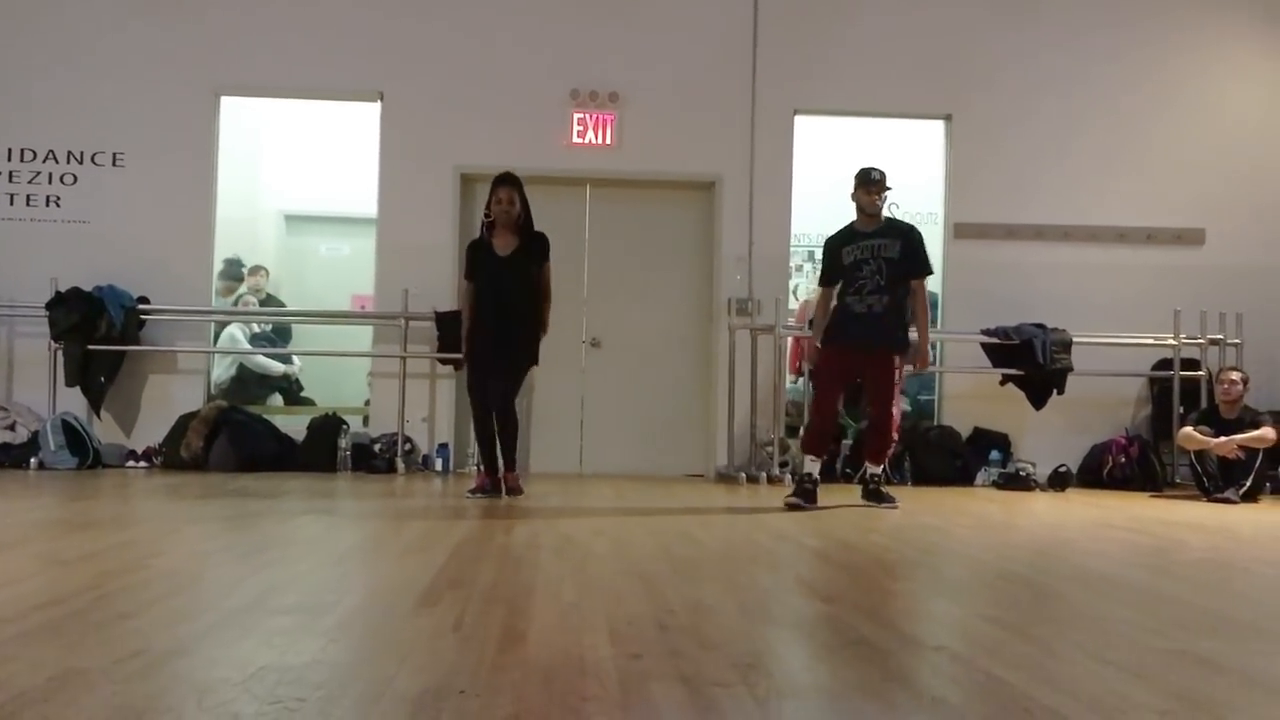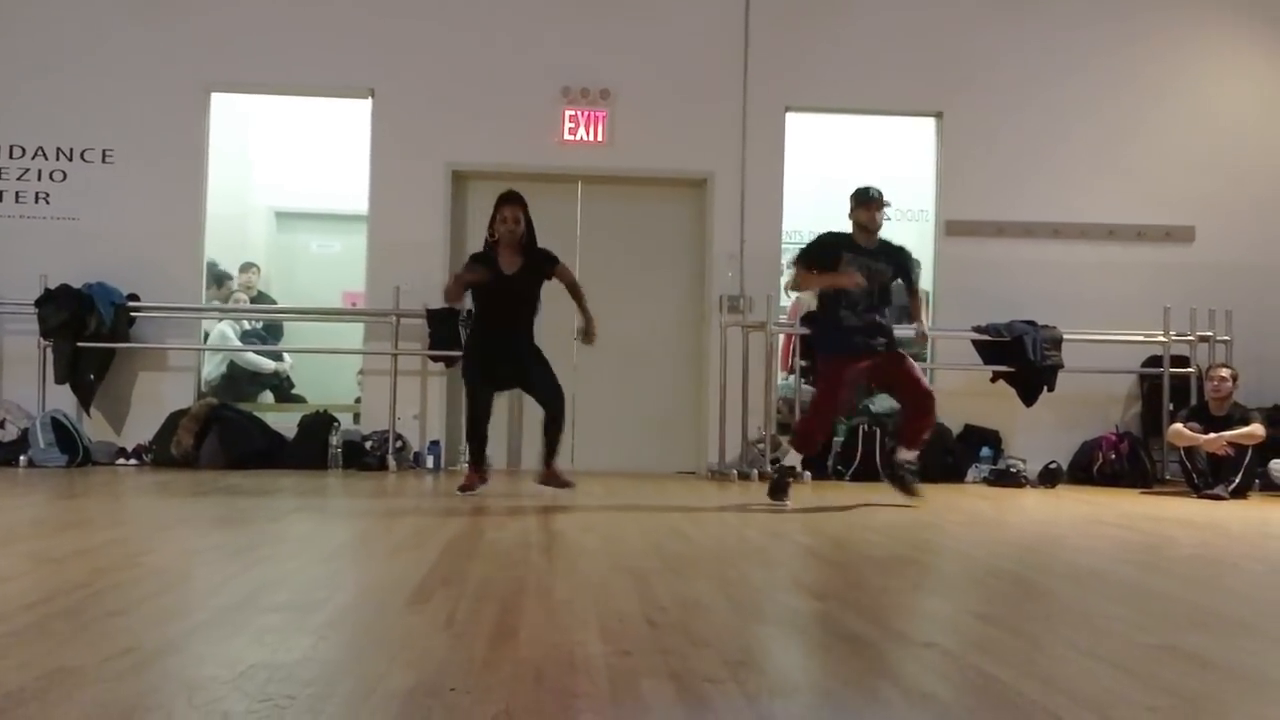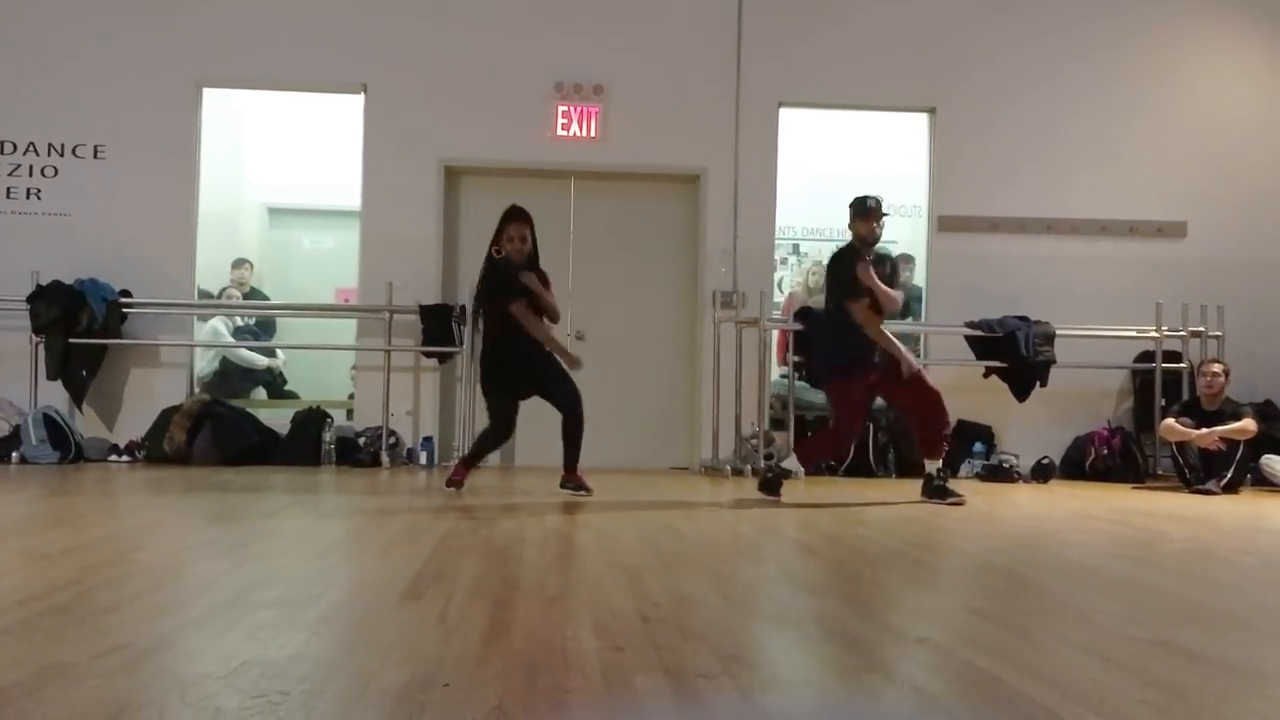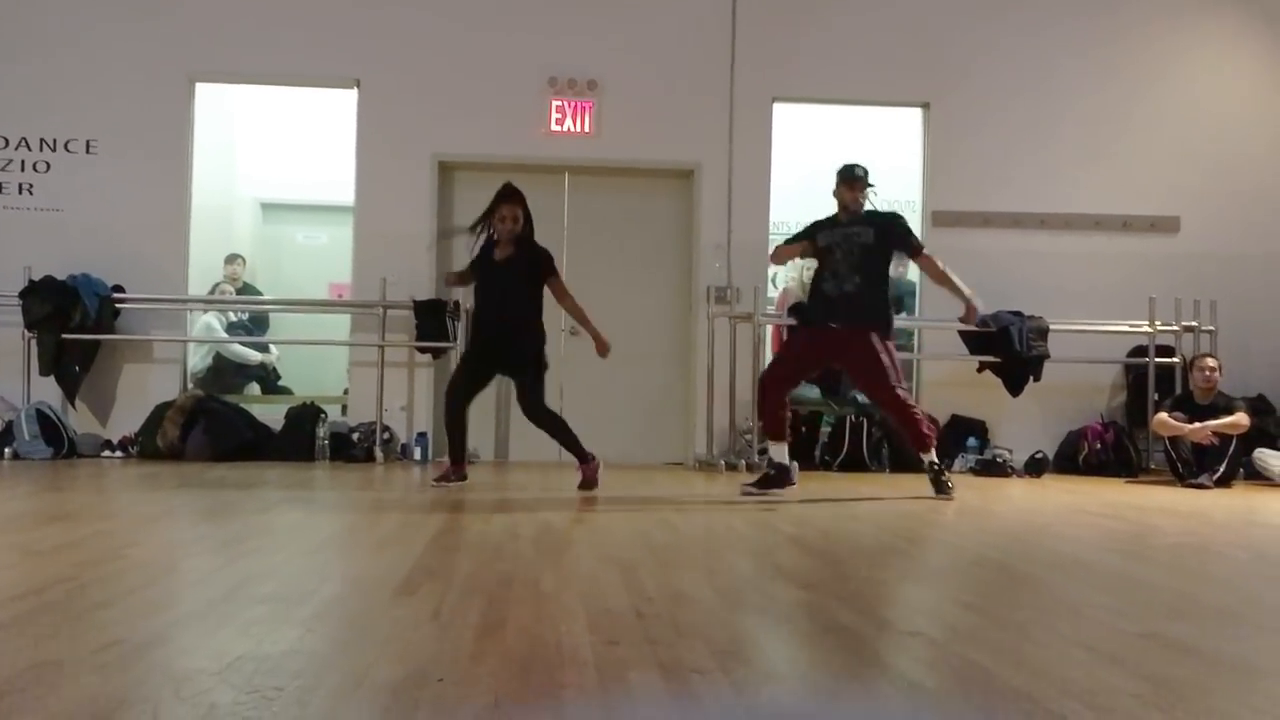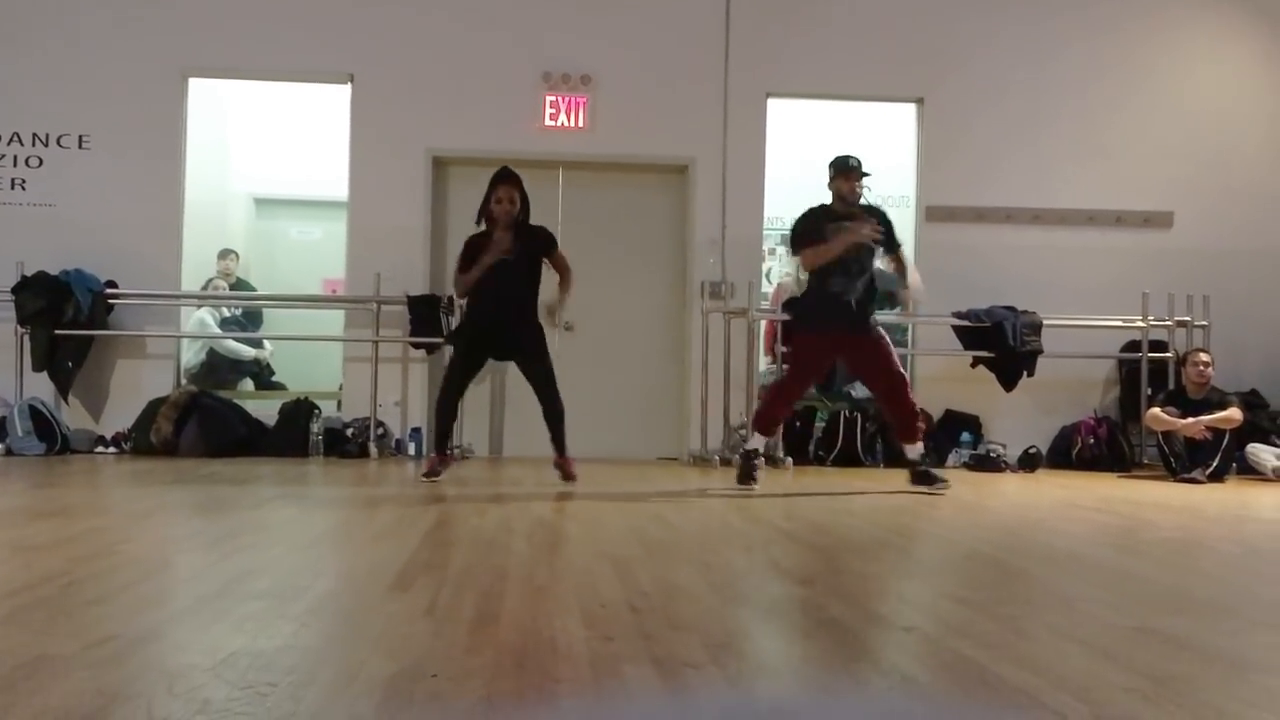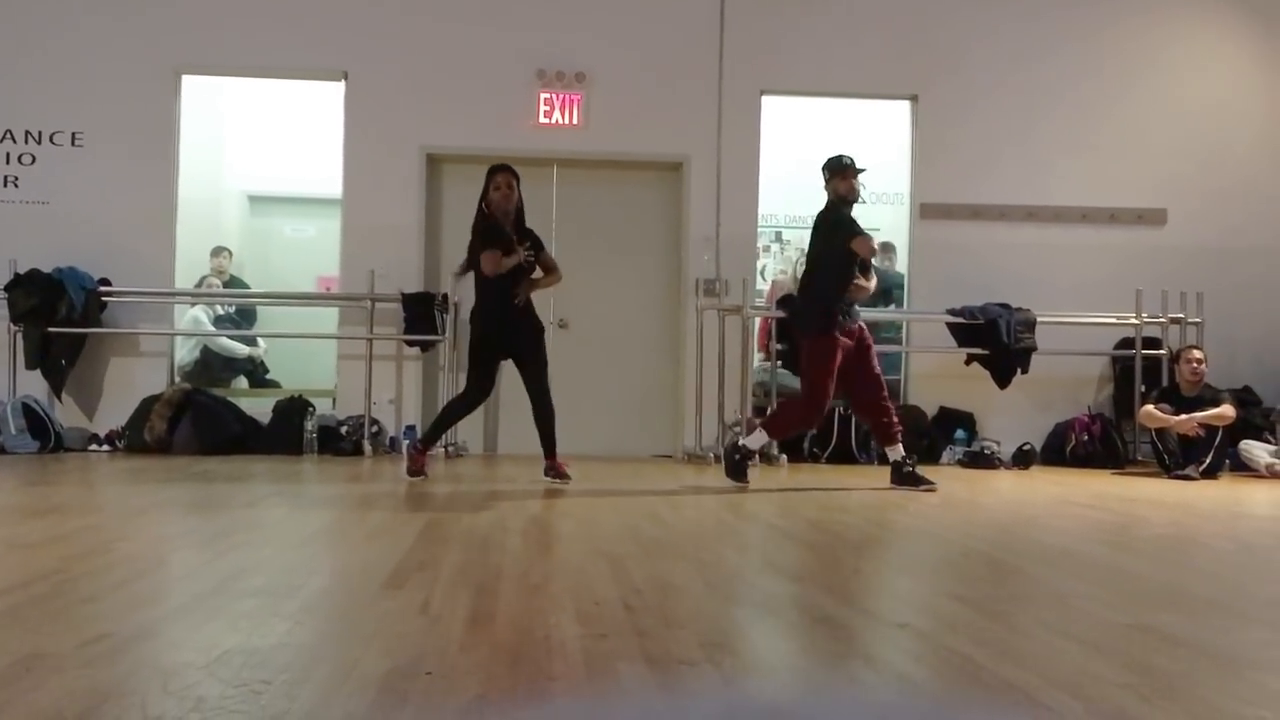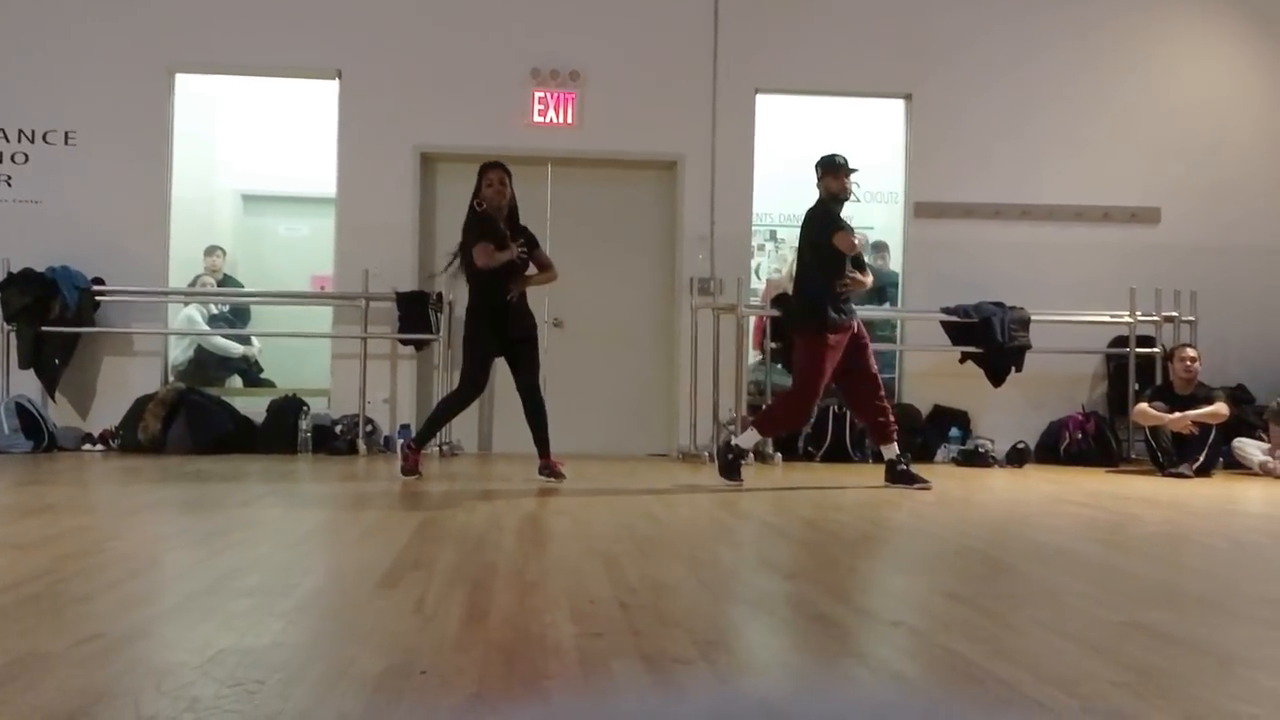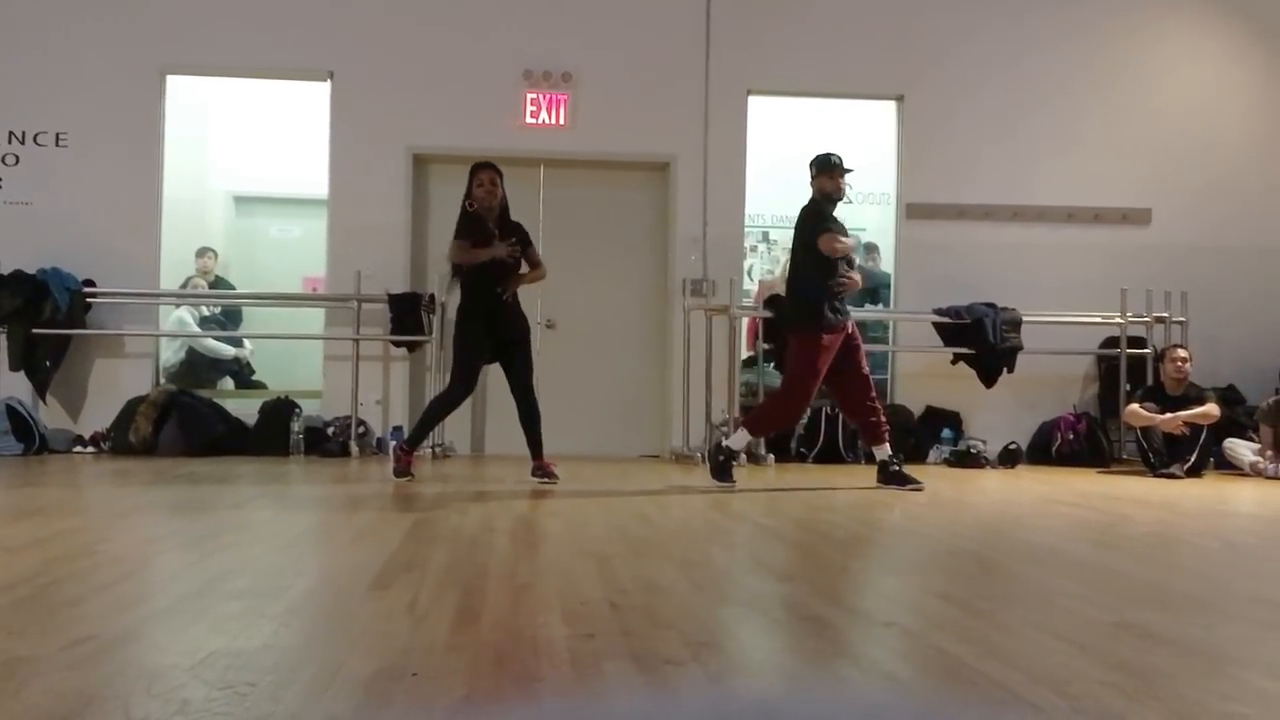
dt=0.2s
person 1, frame 1
left shoulder: (906, 235)
right shoulder: (837, 243)
left elbow: (918, 291)
right elbow: (826, 294)
left wrist: (923, 341)
right wrist: (815, 339)
left hip: (887, 341)
right hip: (842, 338)
left knee: (884, 413)
right knee: (823, 406)
left ankle: (873, 480)
right ankle: (808, 480)
person 1, frame 2
left shoulder: (897, 256)
right shoulder: (830, 245)
left elbow: (914, 294)
right elbow: (799, 282)
left wrist: (920, 322)
right wrist: (838, 280)
left hip: (880, 345)
right hip: (836, 345)
left knee: (922, 398)
right knee: (825, 408)
left ankle: (903, 466)
right ankle: (787, 472)
person 1, frame 3
right shoulder: (843, 262)
left elbow: (894, 305)
right elbow: (862, 318)
left wrist: (875, 283)
right wrist: (900, 351)
left hip: (882, 356)
right hip: (845, 361)
left knee: (932, 405)
right knee: (844, 433)
left ankle: (934, 480)
right ankle: (778, 472)
person 1, frame 4
left shoulder: (885, 223)
right shoulder: (820, 230)
left elbow: (924, 260)
right elbow: (776, 258)
left wrist: (964, 295)
right wrist: (793, 248)
left hip: (866, 328)
right hip: (818, 326)
left knee: (892, 397)
right knee: (771, 385)
left ankle: (933, 467)
right ankle: (780, 469)
person 1, frame 5
left shoulder: (873, 218)
right shoulder: (813, 219)
left elbow: (897, 257)
right elbow: (808, 262)
left wrist: (909, 284)
right wrist: (848, 238)
left hip: (858, 323)
right hip: (815, 322)
left knee: (895, 386)
right knee: (789, 387)
left ankle: (917, 464)
right ankle: (751, 455)
person 1, frame 6
left shoulder: (845, 221)
right shoulder: (833, 217)
left elbow: (867, 271)
right elbow: (867, 249)
left wrist: (867, 285)
right wrist: (865, 244)
left hip: (847, 323)
right hip: (822, 325)
left knee: (875, 394)
right knee: (813, 403)
left ankle: (901, 466)
right ankle: (742, 450)
person 1, frame 7
left shoulder: (837, 221)
right shoulder: (821, 214)
left elbow: (865, 273)
right elbow: (850, 244)
left wrist: (862, 280)
right wrist: (853, 241)
left hip: (845, 320)
right hip: (817, 323)
left knee: (870, 392)
right knee: (802, 400)
left ankle: (895, 465)
right ankle: (734, 449)
person 1, frame 8
left shoulder: (832, 222)
right shoulder: (813, 214)
left elbow: (845, 262)
right elbow: (833, 247)
left wrist: (853, 279)
right wrist: (850, 243)
left hip: (839, 320)
right hip: (811, 323)
left knee: (861, 393)
right knee: (794, 398)
left ankle: (887, 465)
right ankle: (725, 451)
person 2, frame 1
left shoulder: (536, 243)
right shoulder: (477, 248)
left elbow: (544, 291)
right elbow: (469, 297)
left wrist: (541, 328)
right wrist: (466, 340)
left hip: (519, 337)
right hip: (484, 337)
left knee: (503, 401)
right knee: (480, 403)
left ankle: (510, 472)
right ankle: (490, 475)
person 2, frame 2
left shoulder: (540, 258)
right shoulder: (480, 261)
left elbow: (572, 283)
right elbow: (451, 298)
left wrist: (587, 319)
right wrist: (462, 280)
left hip: (522, 348)
right hip: (484, 348)
left knee: (555, 401)
right knee: (478, 412)
left ankle: (548, 468)
right ankle: (476, 470)
person 2, frame 3
left shoulder: (534, 274)
right shoulder: (497, 274)
left elbow: (554, 317)
right elbow: (526, 320)
left wrist: (539, 290)
right wrist: (563, 353)
left hip: (535, 358)
right hip: (499, 361)
left knee: (573, 404)
right knee: (503, 425)
left ankle: (570, 474)
right ankle: (464, 467)
person 2, frame 4
left shoulder: (536, 255)
right shoulder: (487, 249)
left elbow: (563, 297)
right elbow: (470, 277)
left wrist: (594, 334)
right wrist: (456, 278)
left hip: (525, 343)
right hip: (485, 342)
left knee: (533, 409)
right knee: (454, 398)
left ankle: (587, 462)
right ankle: (457, 466)
person 2, frame 5
left shoulder: (536, 236)
right shoulder: (476, 243)
left elbow: (564, 270)
right elbow: (461, 289)
left wrist: (559, 300)
right wrist: (487, 261)
left hip: (522, 328)
right hip: (479, 326)
left knee: (548, 391)
right knee: (451, 389)
left ankle: (562, 458)
right ankle: (440, 456)
person 2, frame 6
left shoulder: (527, 236)
right shoulder: (486, 231)
left elbow: (555, 274)
right elbow: (490, 268)
left wrist: (534, 283)
right wrist: (516, 258)
left hip: (525, 324)
right hip: (489, 324)
left knee: (540, 392)
right knee: (476, 393)
left ankle: (552, 462)
right ankle: (419, 450)
person 2, frame 7
left shoulder: (521, 233)
right shoulder: (478, 226)
left elbow: (551, 271)
right elbow: (484, 260)
left wrist: (526, 280)
right wrist: (509, 254)
left hip: (518, 320)
right hip: (484, 319)
left knee: (531, 389)
right knee: (470, 388)
left ankle: (546, 460)
right ankle: (413, 448)
person 2, frame 8
left shoulder: (514, 231)
right shoulder: (468, 226)
left elbow: (540, 269)
right elbow: (460, 257)
left wrist: (520, 278)
right wrist: (494, 252)
left hip: (510, 320)
right hip: (475, 319)
left knee: (524, 390)
right knee: (459, 387)
left ankle: (539, 462)
right ankle: (405, 450)
